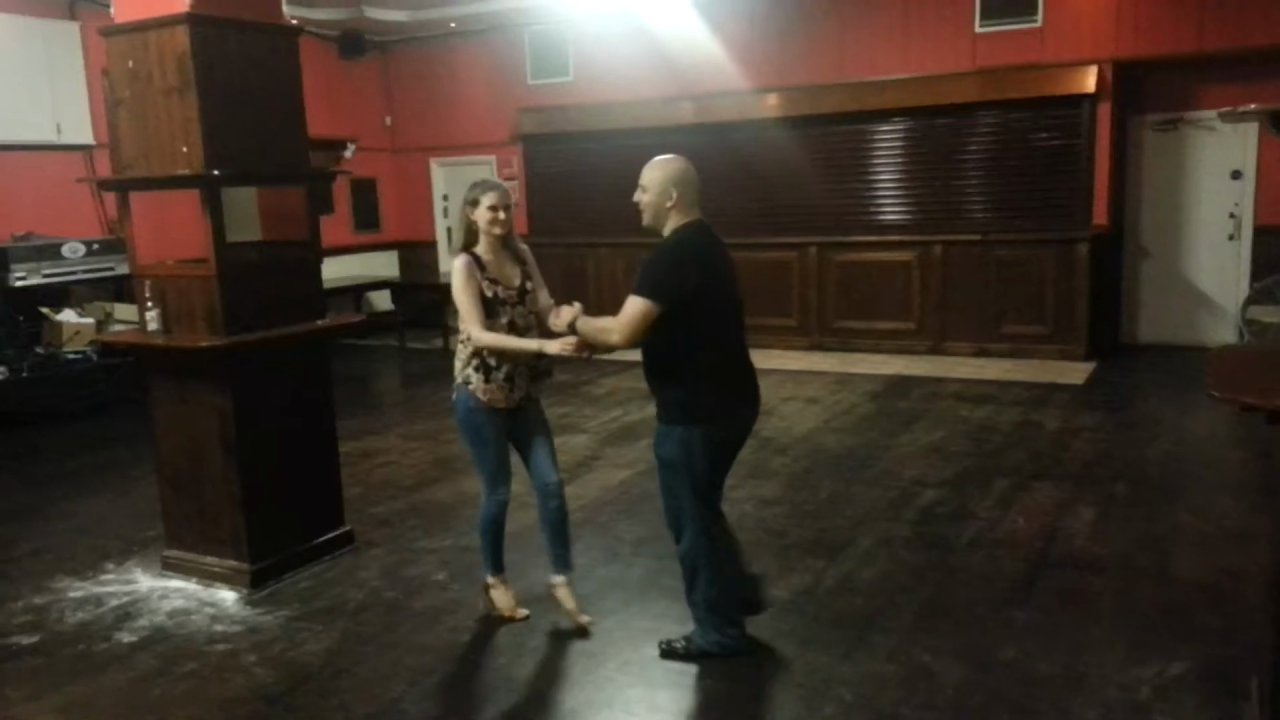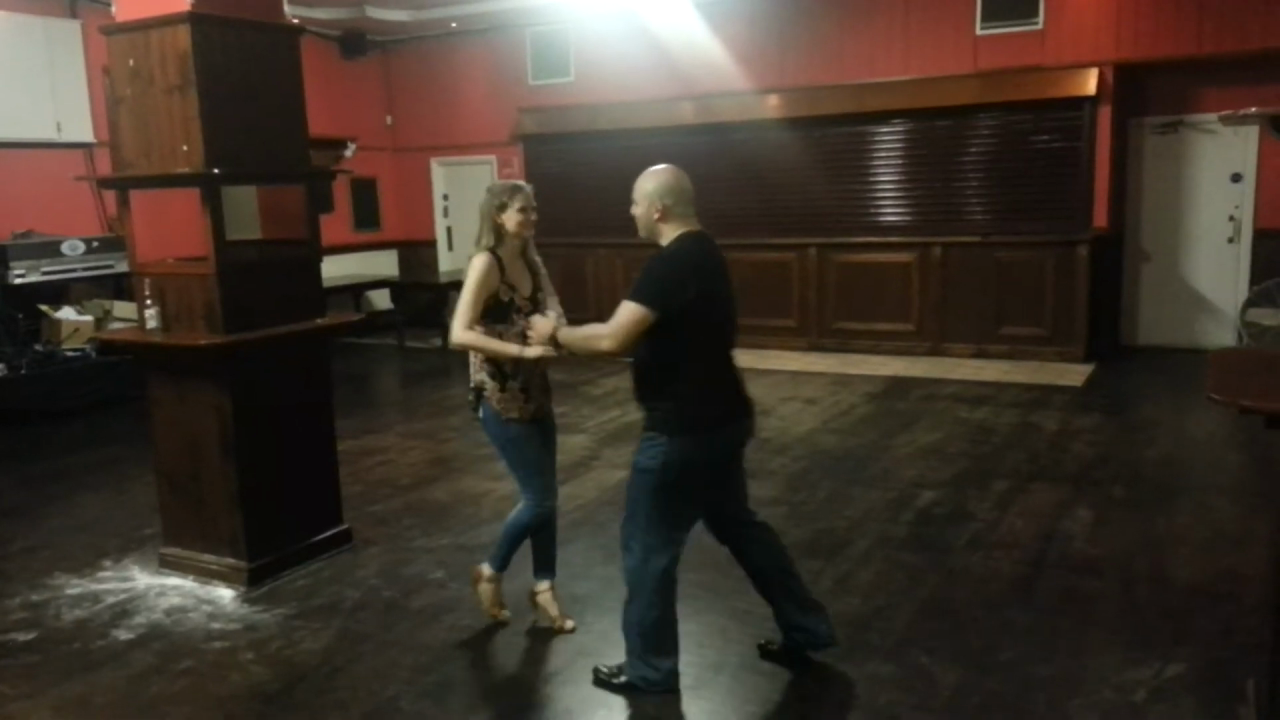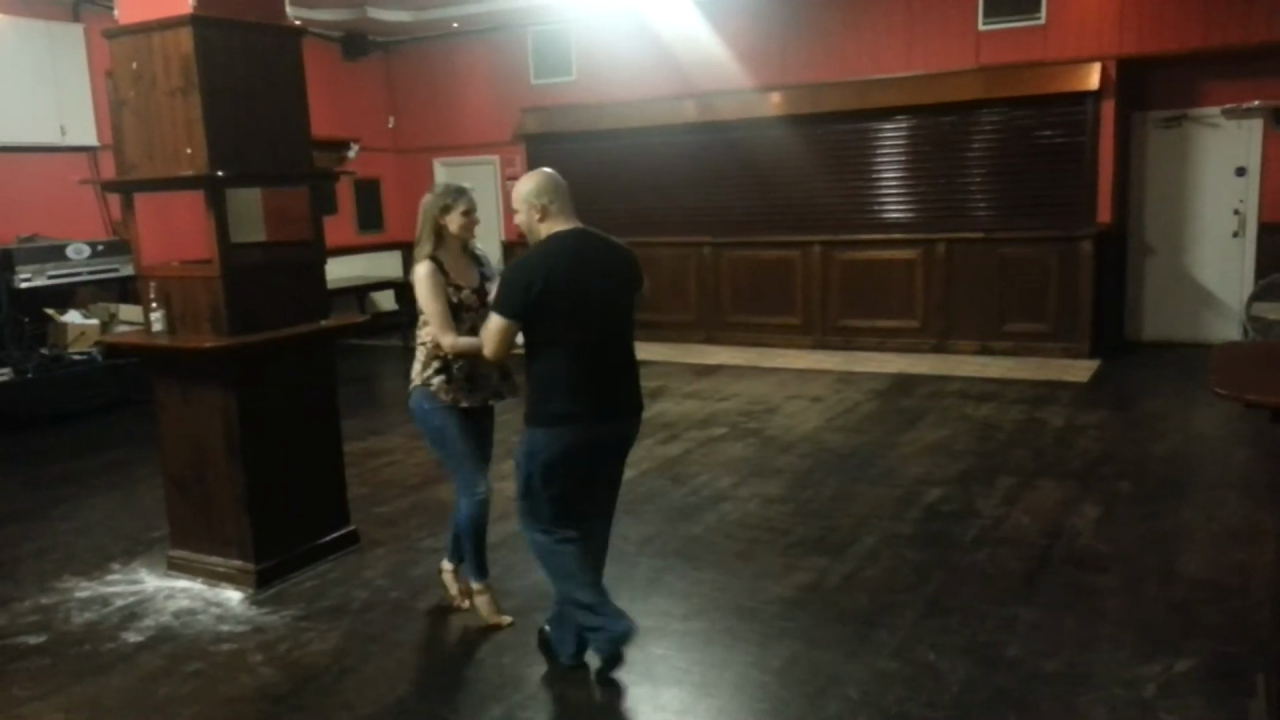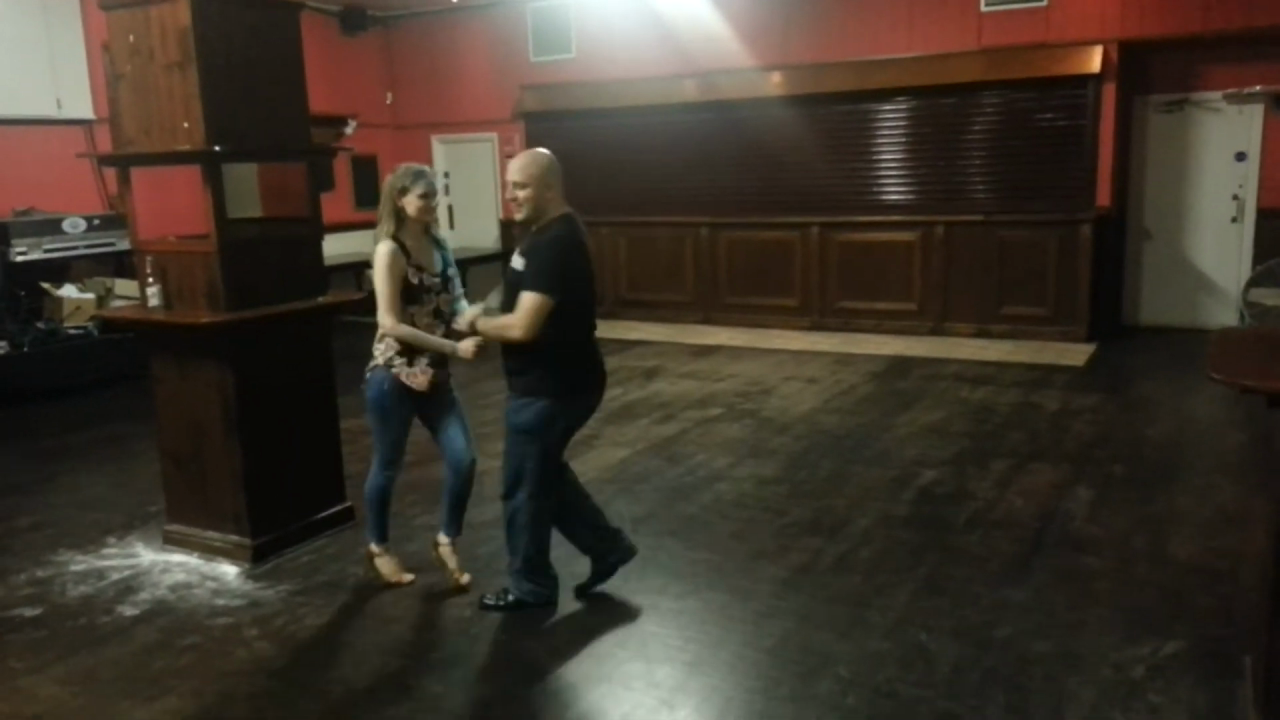
dt=0.7s
person 1, frame 1
left shoulder: (675, 255)
right shoulder: (701, 245)
left elbow: (624, 333)
left wrist: (575, 323)
right wrist: (595, 332)
left hip: (698, 412)
right hip: (724, 402)
left knee: (693, 518)
right knee: (697, 509)
left ankle: (718, 633)
right ankle: (739, 591)
person 1, frame 2
left shoulder: (670, 265)
right shoulder: (702, 256)
left elbow: (613, 339)
left wrist: (555, 334)
right wrist: (572, 336)
left hip: (683, 430)
right hip: (723, 419)
left knee: (648, 544)
right knee: (739, 525)
left ankle: (650, 666)
right ankle: (805, 628)
person 1, frame 3
left shoulder: (530, 268)
right shoulder: (620, 257)
left elbow: (492, 349)
left wrist: (502, 307)
left hip: (560, 421)
right hip: (621, 415)
left knee: (547, 526)
right knee: (586, 526)
left ankle: (603, 625)
right ankle: (568, 637)
person 1, frame 4
left shoulder: (555, 246)
right shoulder: (548, 235)
left elbow: (523, 328)
left wrist: (476, 324)
right wrist: (487, 319)
left hip: (550, 389)
right hip: (548, 384)
left knee: (522, 486)
right knee: (547, 474)
left ankle: (530, 585)
right ankle: (607, 546)
person 2, frame 1
left shoulder: (522, 255)
right shoulder: (465, 265)
left elbow: (545, 311)
right elbow: (478, 335)
right wrist: (544, 345)
left hip: (523, 391)
right hip: (480, 394)
left knee: (552, 484)
right knee: (498, 491)
left ankle: (561, 580)
right ankle: (495, 581)
person 2, frame 2
left shoulder: (532, 262)
right shoulder: (486, 264)
left elbow: (554, 316)
right elbow: (460, 333)
right wrist: (521, 351)
left hip: (536, 395)
right hip: (500, 400)
left knee: (546, 498)
right knee: (537, 500)
left ankle: (543, 588)
right ankle: (489, 573)
person 2, frame 3
left shoulder: (480, 261)
right shoulder: (428, 270)
right elbow: (450, 342)
left hip: (477, 392)
right hip: (436, 395)
left knee: (475, 489)
right knee: (475, 490)
left ankle: (452, 566)
right ankle: (478, 585)
person 2, frame 4
left shoulder: (437, 244)
right shoulder: (389, 250)
left elbow: (454, 298)
right elbow: (393, 325)
right wrist: (453, 348)
left hip: (433, 373)
right hip: (392, 375)
left knee: (463, 459)
right knee: (387, 467)
left ankle: (447, 541)
right ankle: (378, 547)
